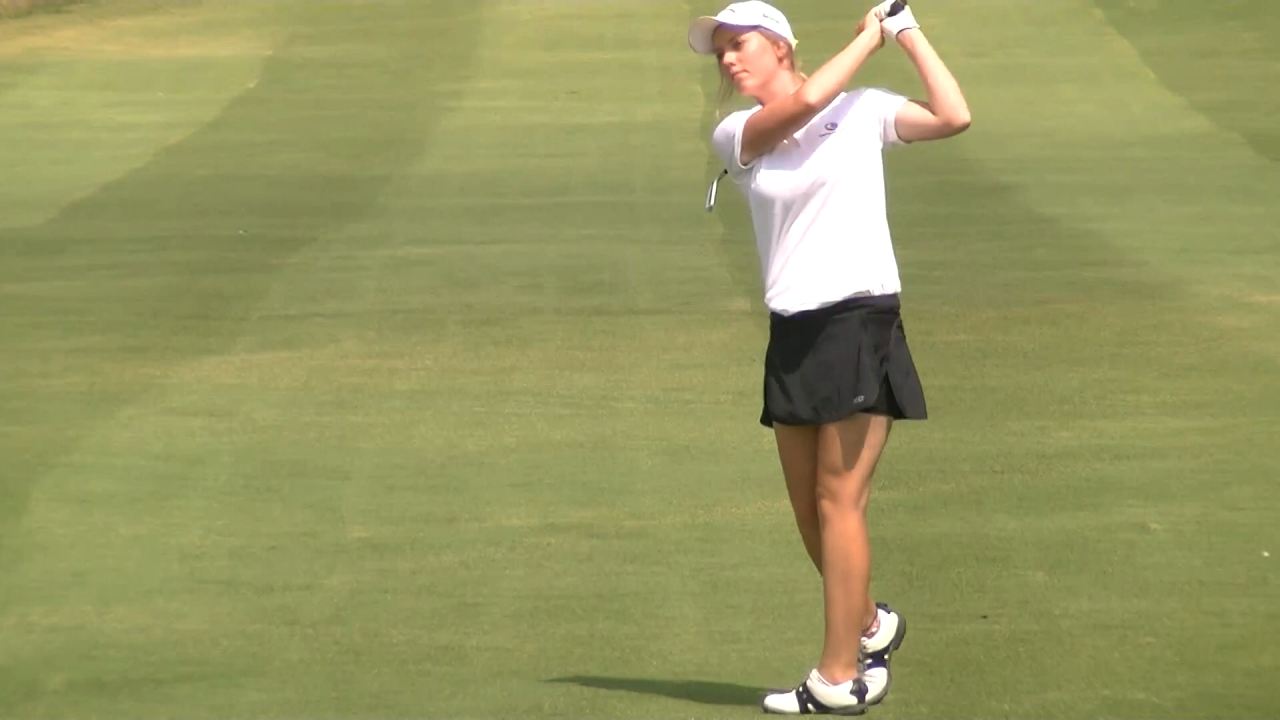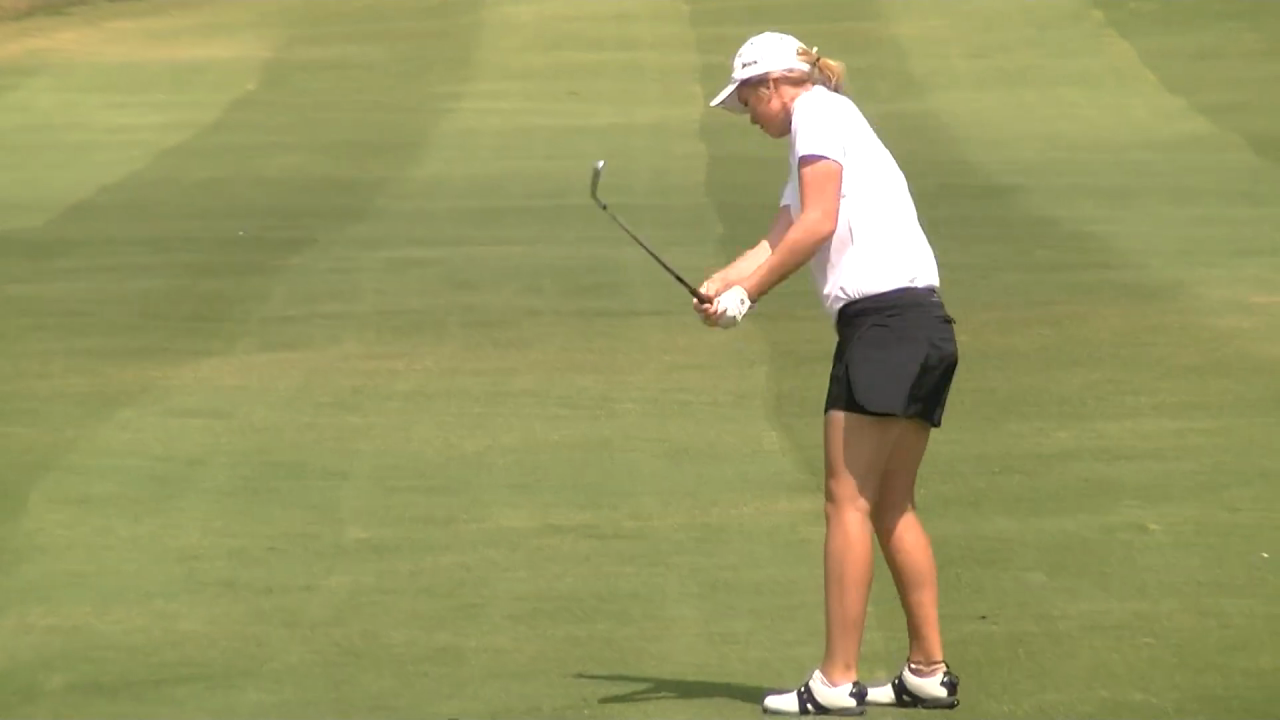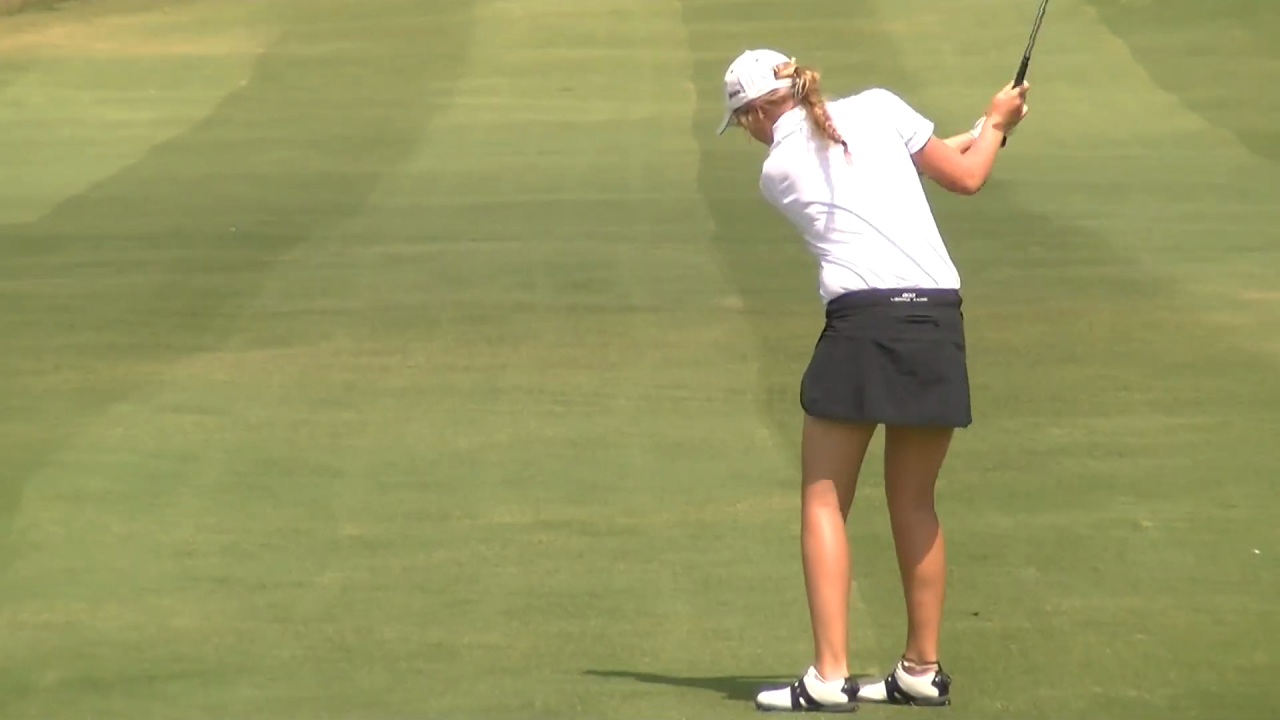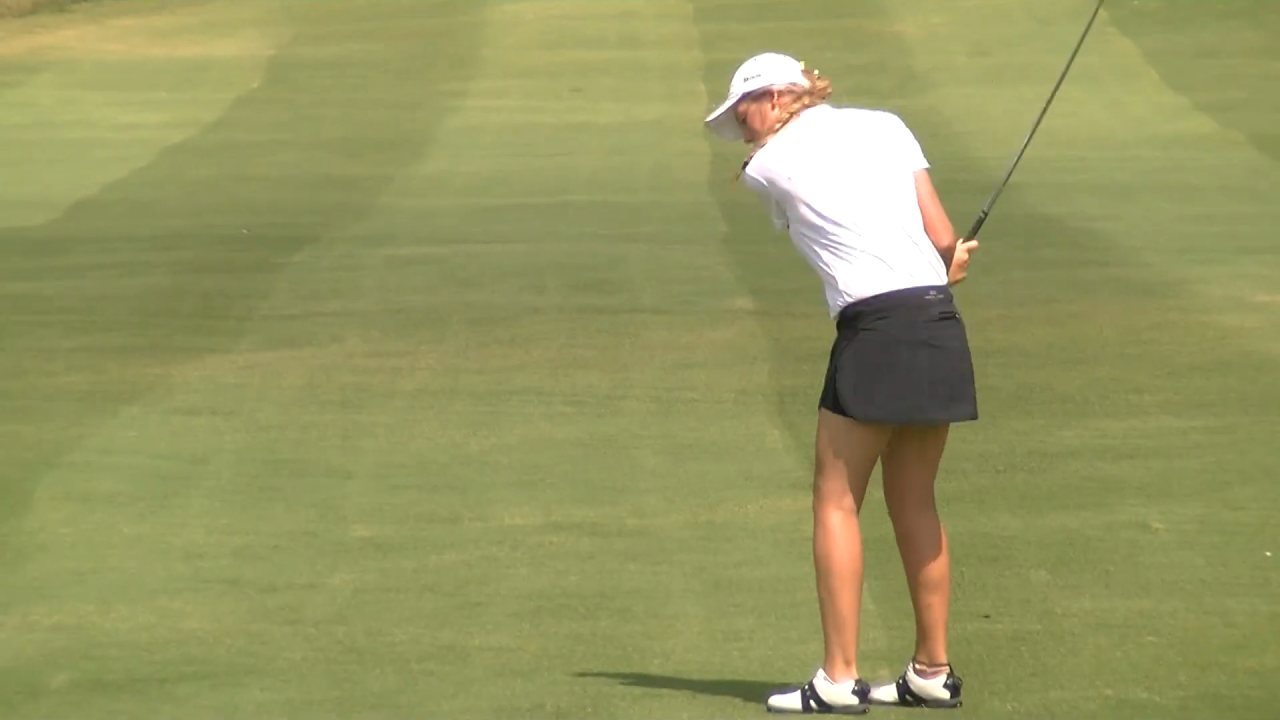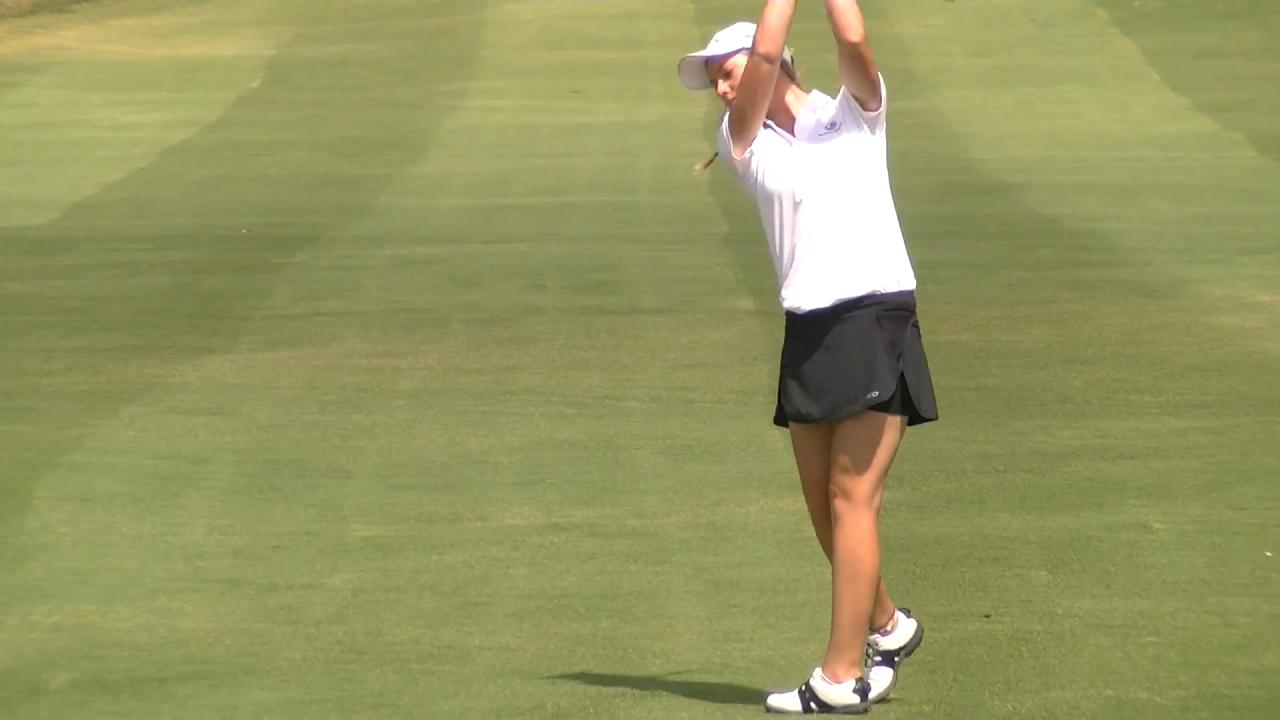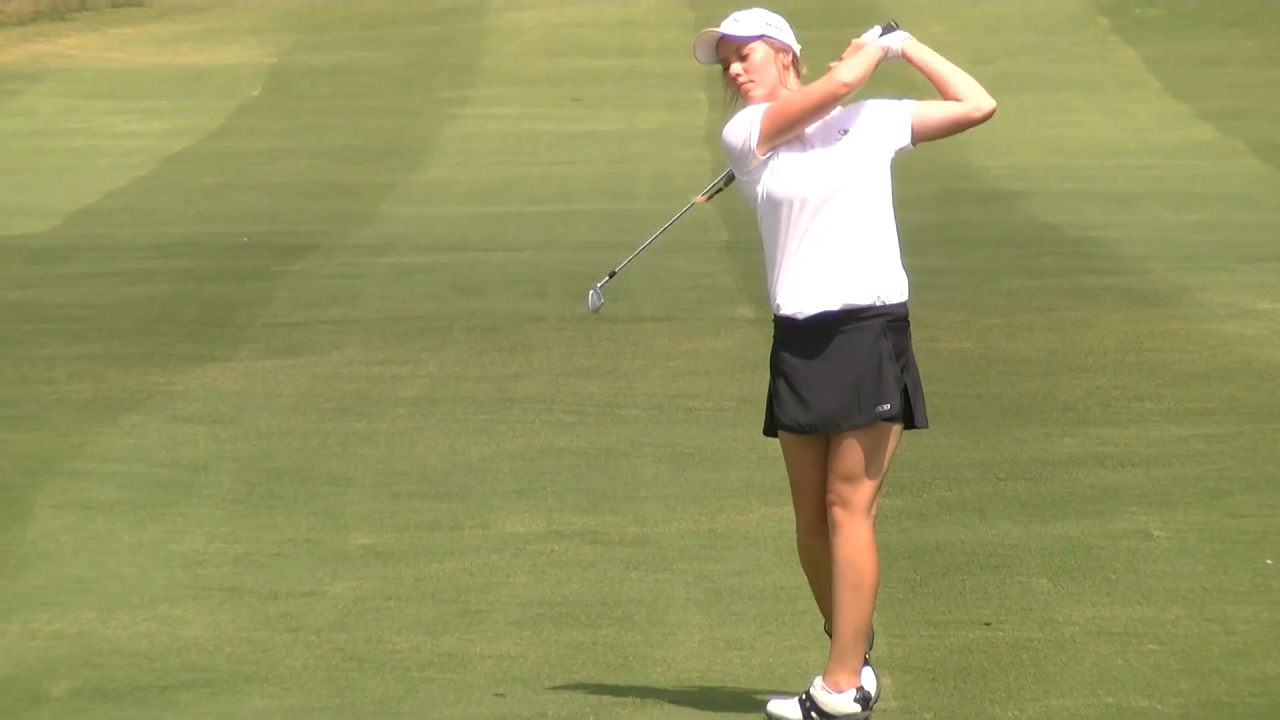
dt=0.5s
person 1, frame 1
left shoulder: (865, 107)
right shoulder: (736, 135)
left elbow: (954, 119)
right elbow: (800, 110)
left hip: (862, 324)
right hip: (792, 335)
left knee: (838, 502)
right knee: (809, 509)
right ankle: (866, 624)
person 1, frame 2
left shoulder: (822, 110)
right shoulder: (813, 129)
left elbow: (814, 228)
right elbow: (779, 241)
left wrist: (747, 292)
right wrist: (725, 282)
left hip: (886, 320)
right hip: (914, 325)
left knee: (848, 503)
right knee: (890, 506)
person 1, frame 3
left shoulder: (776, 174)
right shoulder: (872, 107)
right elbow: (965, 177)
left wrist: (979, 125)
right wrist: (998, 122)
left hip: (863, 327)
right hip: (937, 321)
left knee: (822, 503)
right knee: (913, 503)
left ankle: (831, 678)
right ankle: (923, 671)
person 1, frame 4
left shoulder: (766, 165)
right shoulder: (880, 127)
right elbow: (941, 236)
right wrist: (952, 257)
left hip: (877, 329)
right hip: (937, 326)
left knee: (835, 504)
right knee: (913, 507)
person 1, frame 5
left shoulder: (855, 110)
right shoulder: (741, 141)
left hip: (876, 323)
right hip: (807, 336)
left knee: (852, 500)
right knee: (823, 506)
right ankle: (884, 625)
person 1, frame 6
left shoulder: (874, 121)
right shoulder: (743, 136)
left elbow: (978, 106)
right elbow: (839, 81)
left wrist: (902, 42)
right wrist: (874, 47)
left hip: (872, 333)
right hip: (799, 342)
left knee: (848, 509)
right knee: (811, 518)
right ankle: (849, 645)
